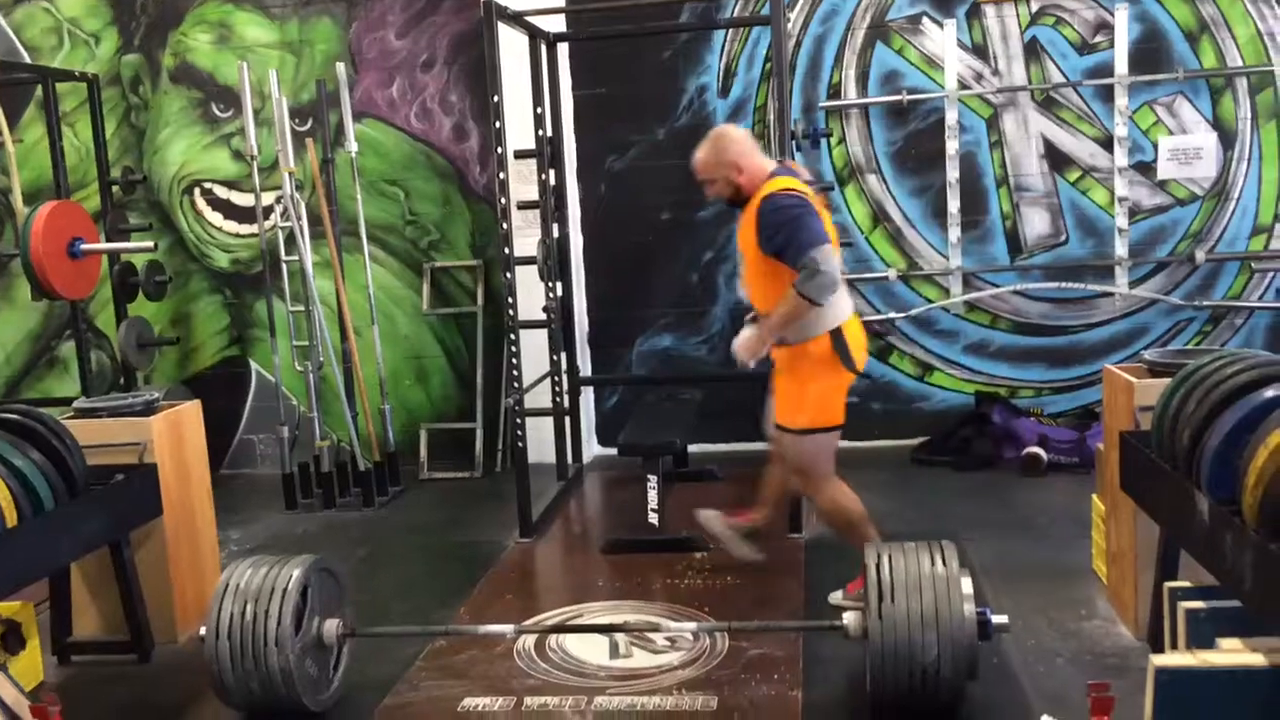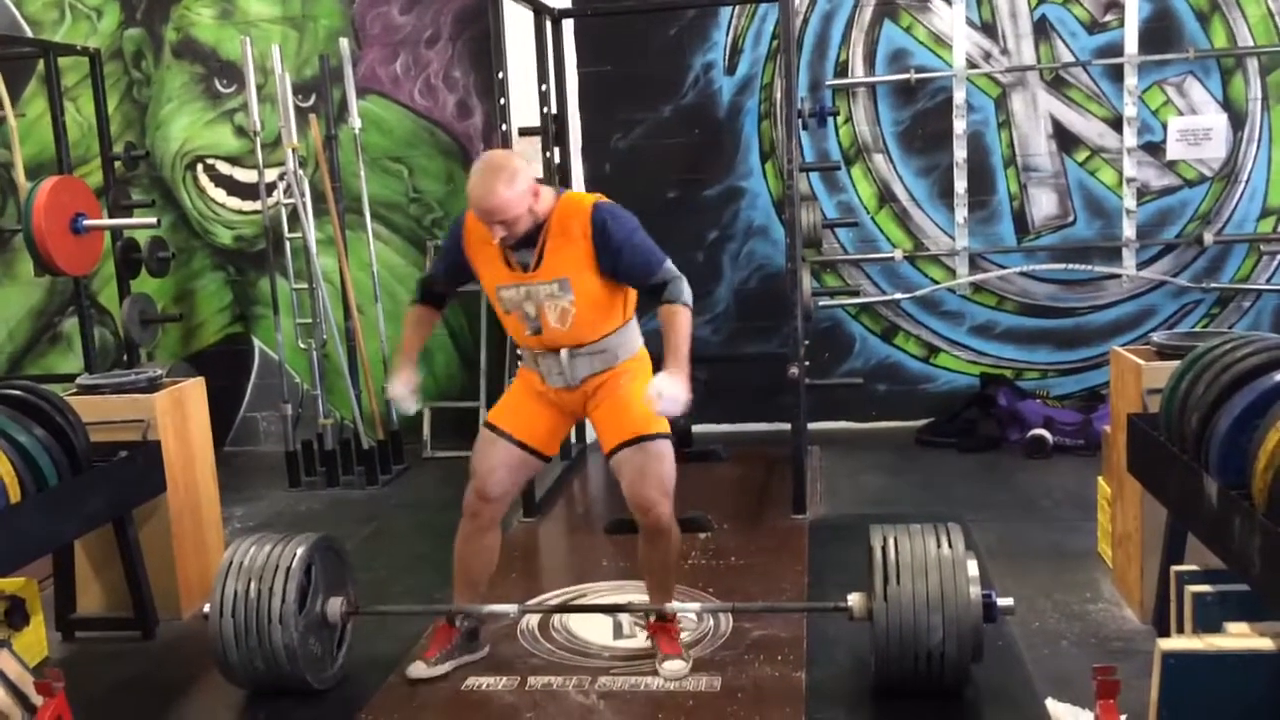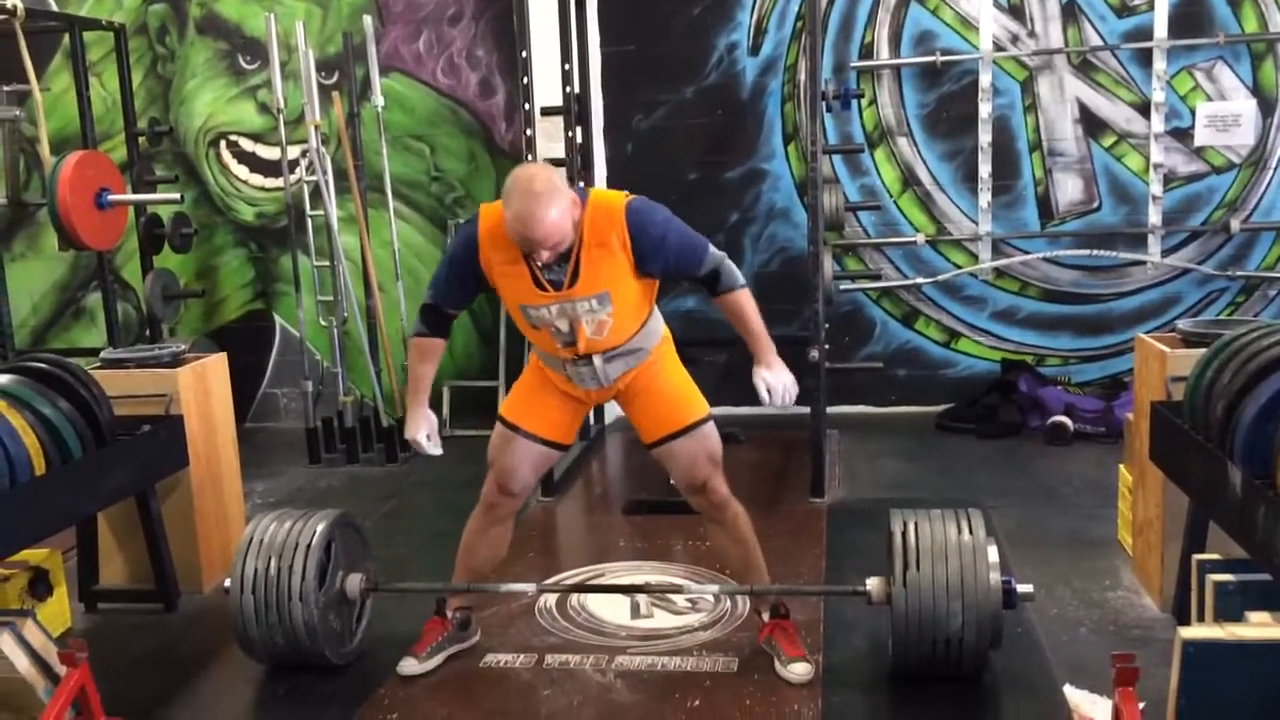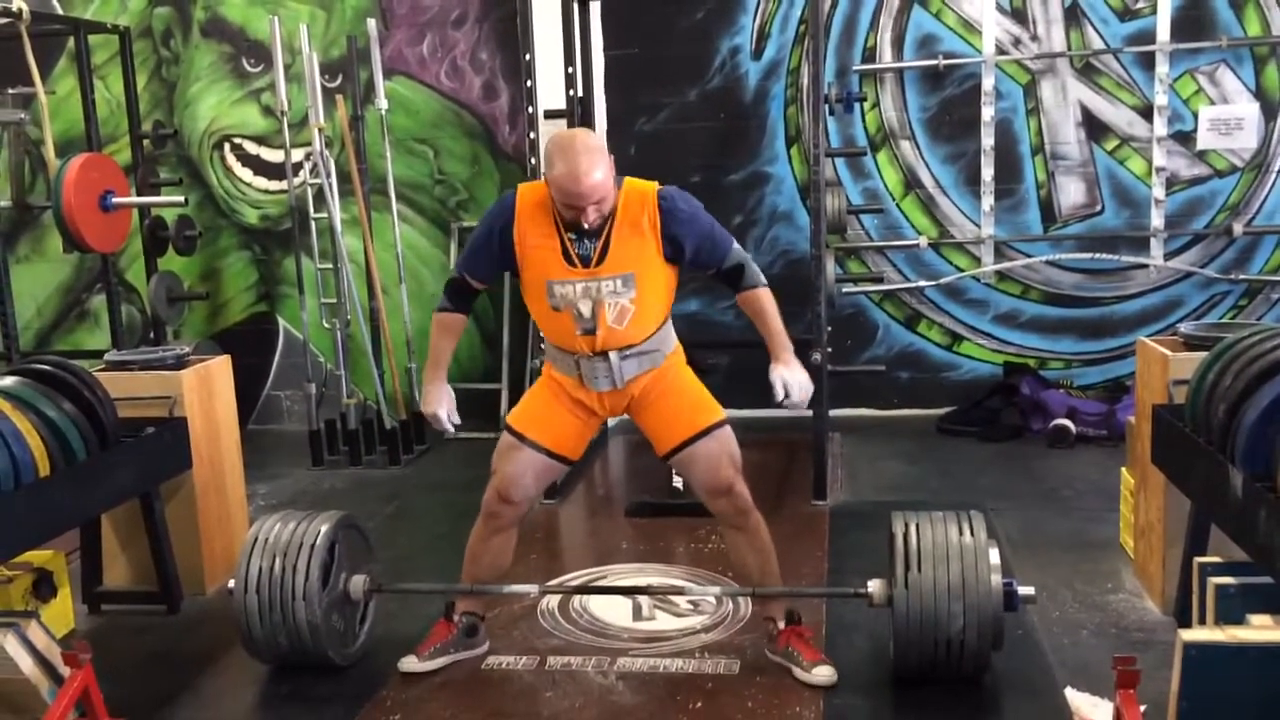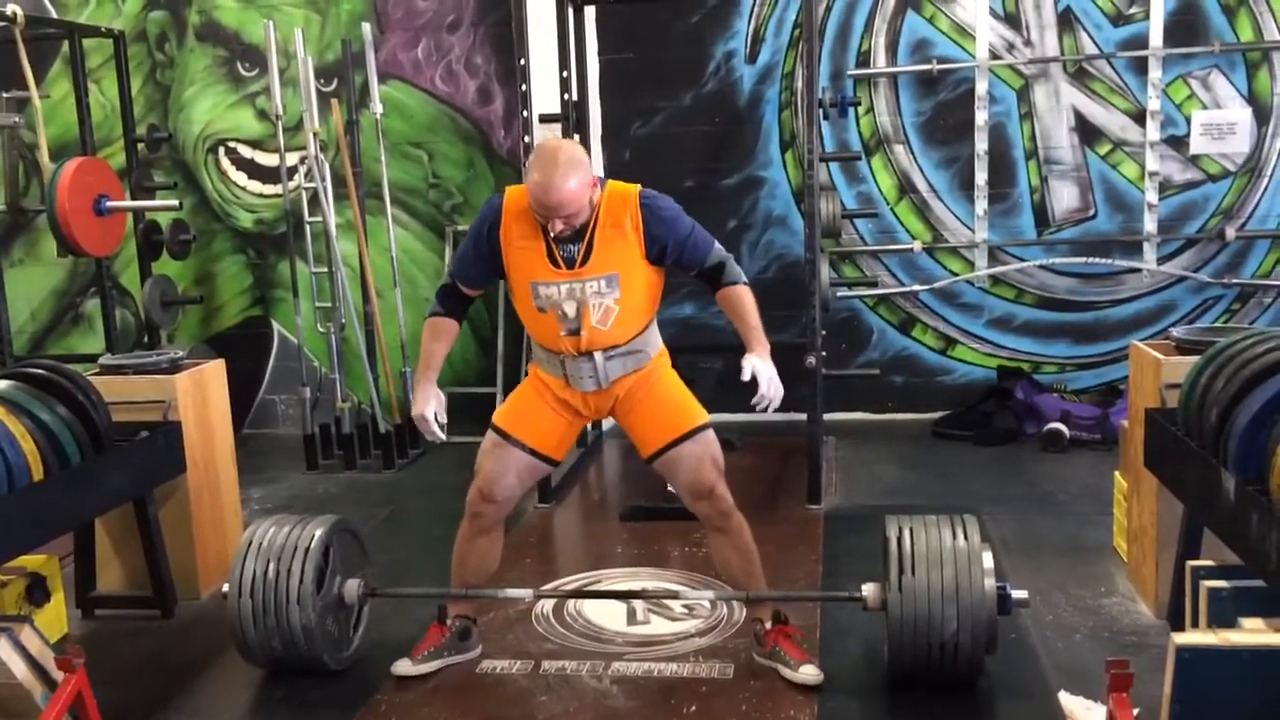
dt=1s
person 1, frame 1
left shoulder: (780, 205)
right shoulder: (778, 185)
left elbow: (821, 275)
left wrist: (763, 335)
left hip: (814, 348)
right hip: (794, 344)
left knee: (811, 476)
right knee: (783, 442)
right ankle: (752, 524)
person 1, frame 2
left shoulder: (595, 221)
right shoulder: (469, 233)
left elbow: (671, 288)
right elbow: (433, 292)
left wrist: (675, 371)
right wrist: (406, 364)
left hip: (614, 371)
right hip: (540, 378)
left knee: (653, 509)
right knee: (482, 500)
left ankle: (663, 621)
right ankle: (462, 629)
person 1, frame 3
left shoulder: (630, 220)
right shoulder: (481, 237)
left elbow: (717, 271)
right elbow: (435, 314)
left wrist: (766, 357)
right wrist: (417, 405)
left hip: (641, 360)
right hip: (555, 370)
left knee: (709, 490)
right knee: (501, 492)
left ankle: (773, 621)
right ankle: (453, 619)
person 1, frame 4
left shoulder: (661, 208)
right shoulder: (514, 214)
left elbow: (739, 270)
right elbow: (460, 291)
left wrist: (784, 353)
right wrist: (435, 379)
left hip: (654, 370)
right hip: (567, 377)
left knee: (730, 494)
right knee: (503, 499)
left ankle: (784, 632)
right ankle: (463, 626)
person 1, frame 5
left shoulder: (643, 211)
right shoulder: (502, 217)
left elbow: (720, 270)
right elbow: (453, 298)
left wrist: (758, 350)
right wrist: (426, 383)
left hip: (639, 371)
right hip: (553, 379)
left knee: (713, 497)
right knee: (485, 500)
left ankle: (770, 633)
right ankle: (457, 629)
